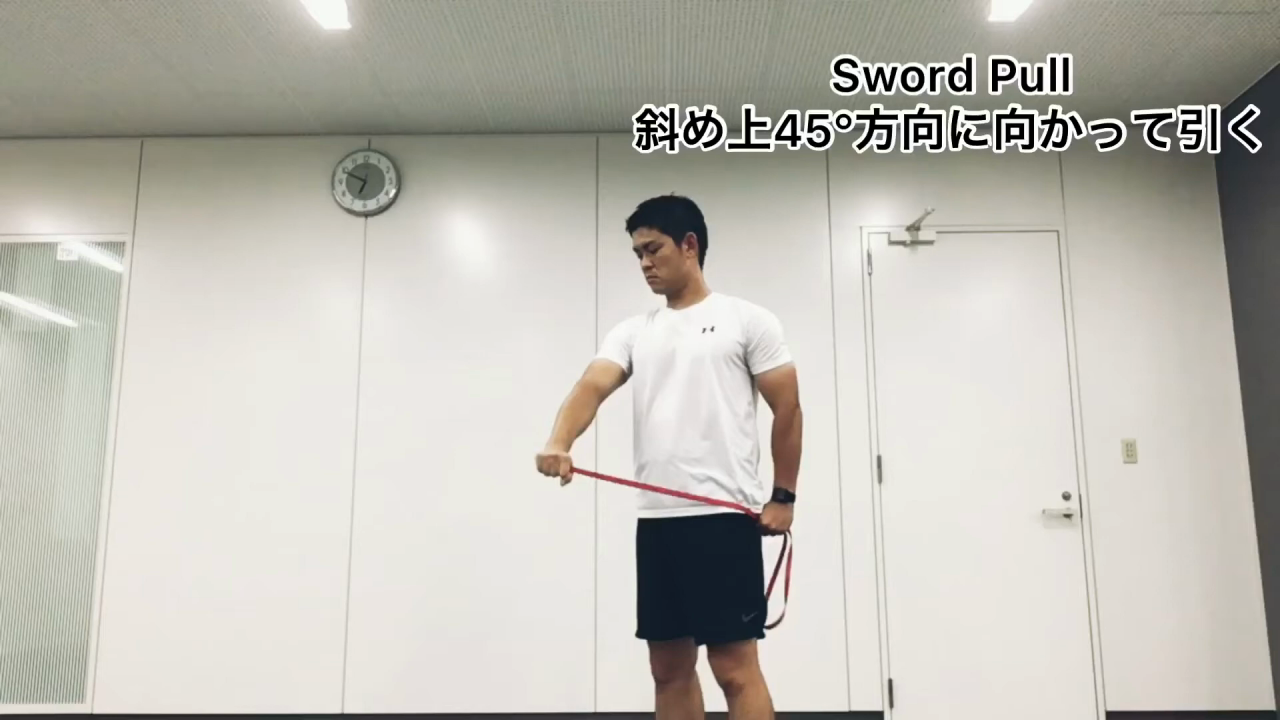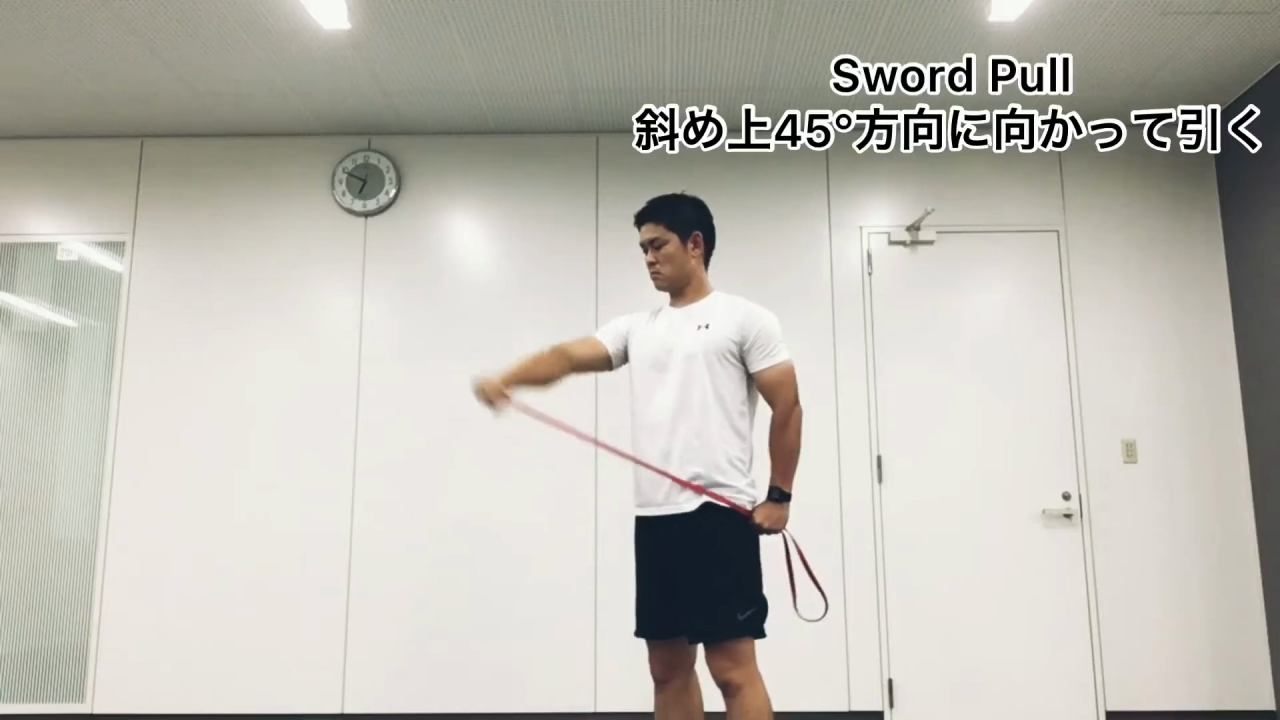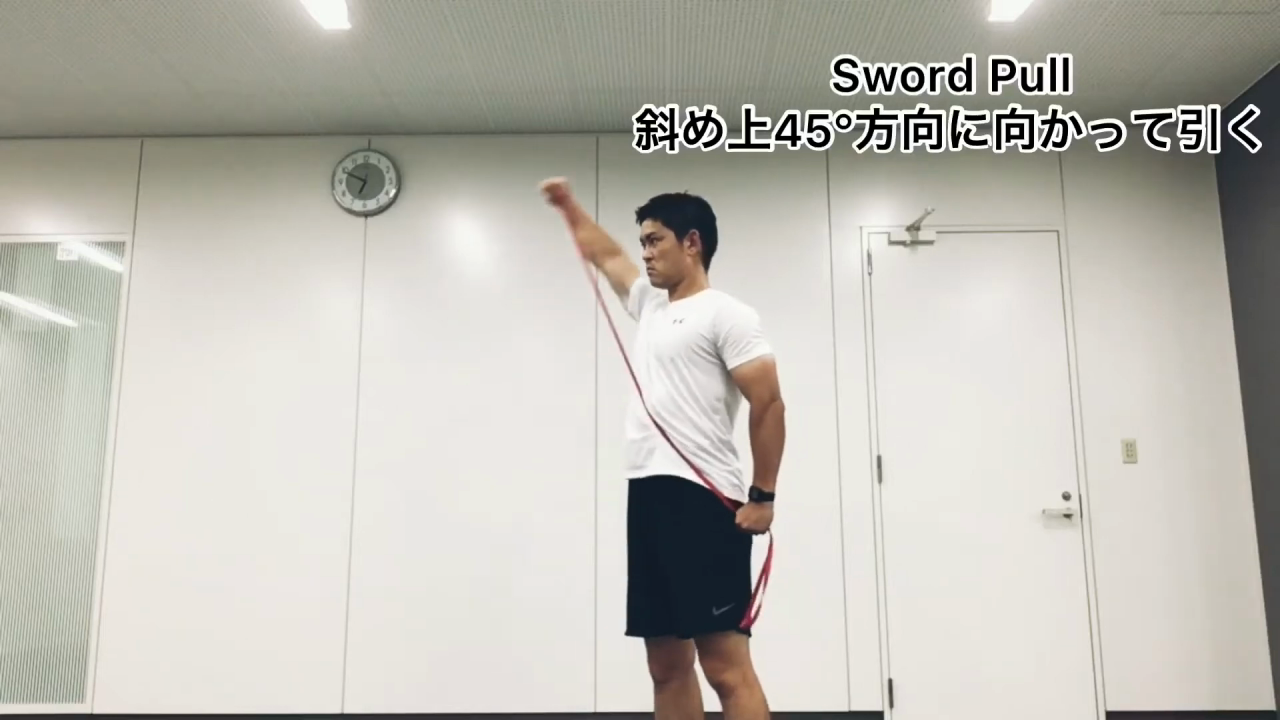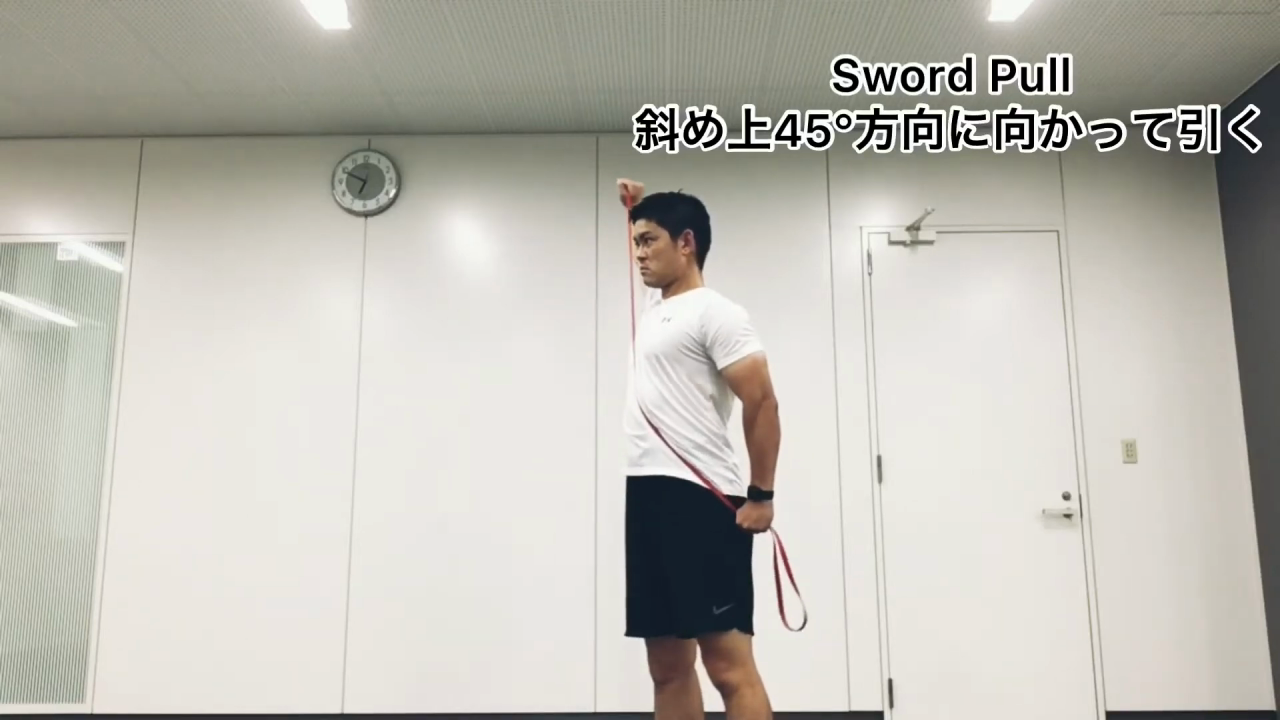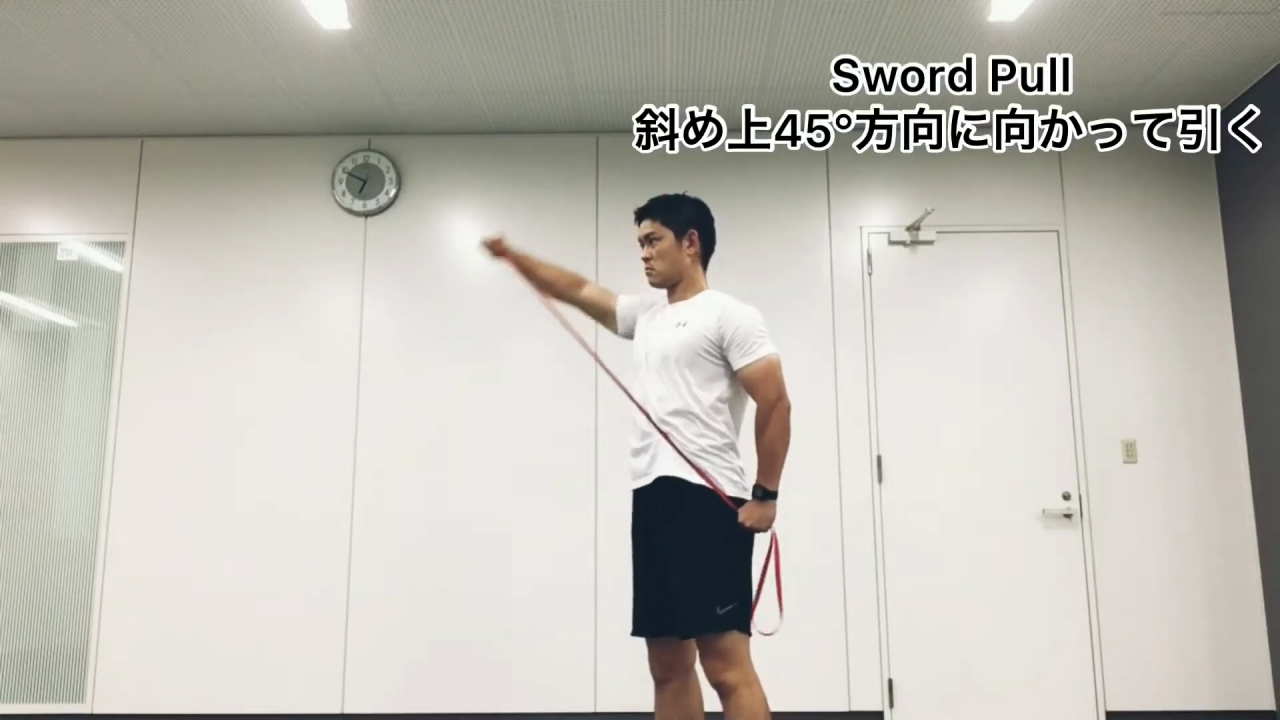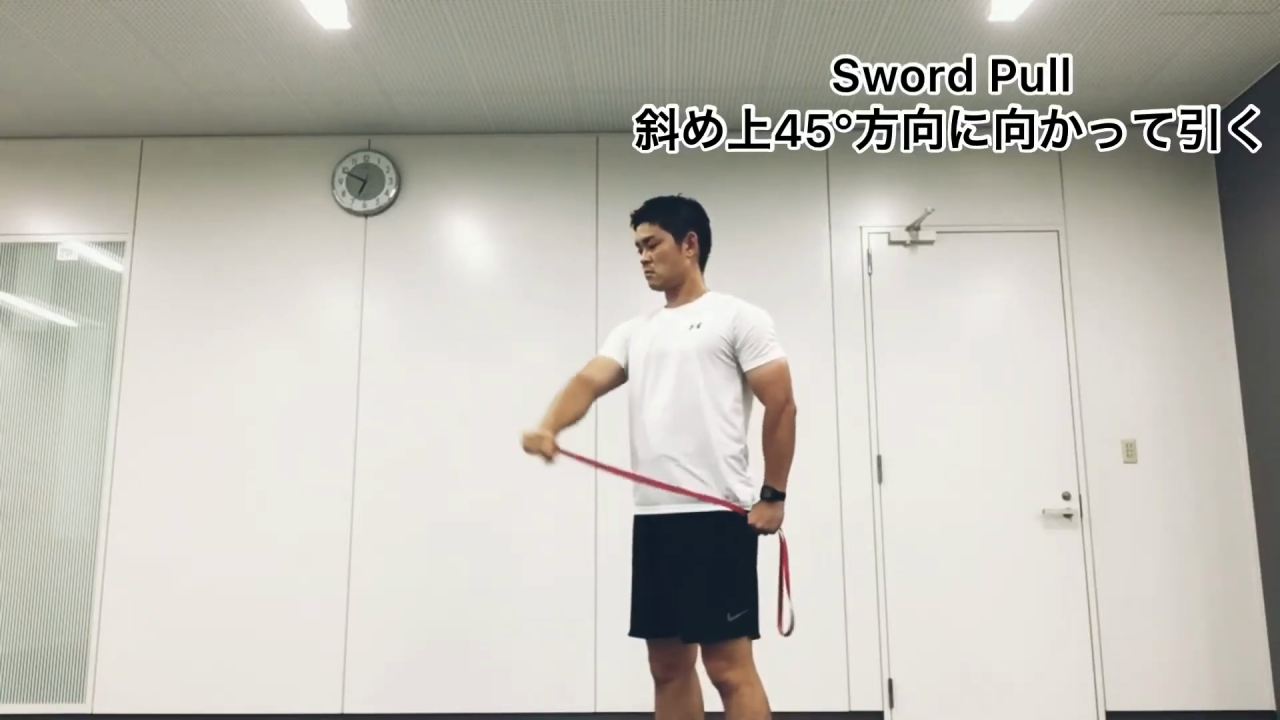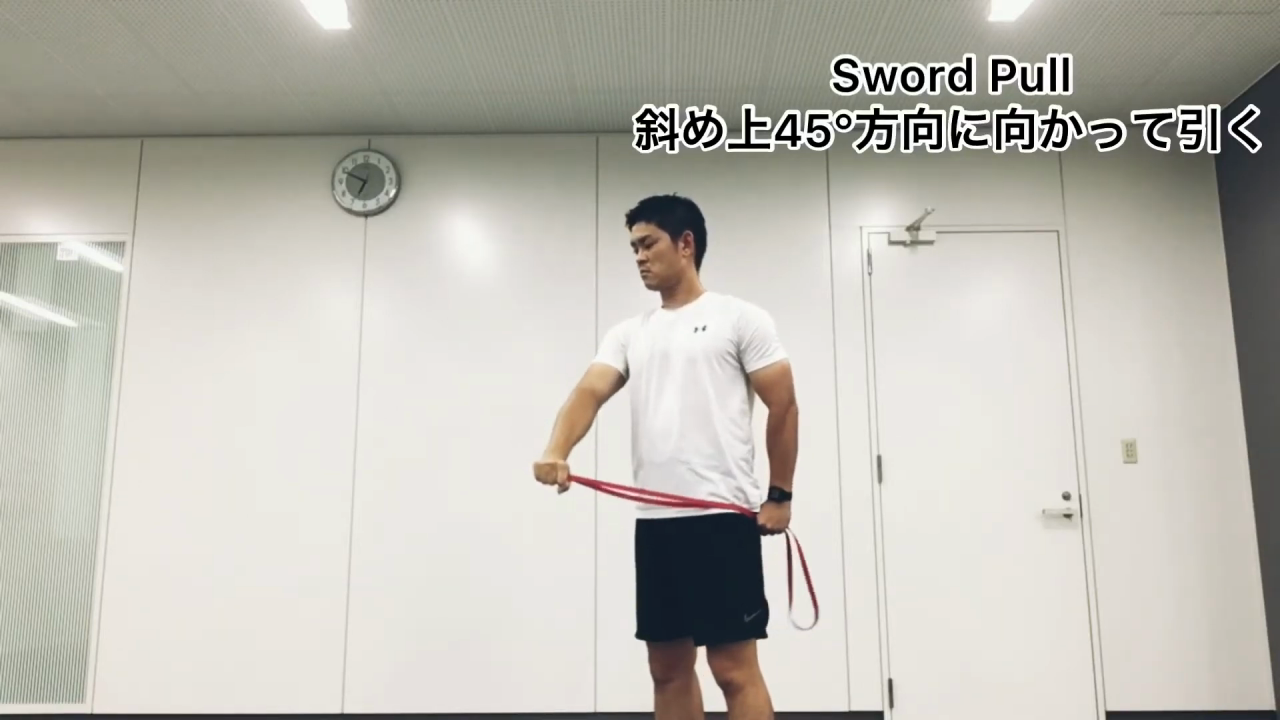
dt=0.5s
person 1, frame 1
left shoulder: (747, 320)
right shoulder: (633, 332)
left elbow: (788, 409)
right elbow: (591, 387)
left wrist: (783, 497)
right wrist: (559, 443)
left hip: (724, 517)
right hip: (656, 520)
left knee: (734, 667)
right knee: (669, 667)
person 1, frame 2
left shoulder: (745, 319)
right shoulder: (638, 326)
left elbow: (788, 407)
right elbow: (567, 357)
left wrist: (778, 496)
right wrist: (508, 380)
left hip: (717, 514)
right hip: (655, 516)
left knee: (733, 668)
right knee: (669, 667)
person 1, frame 3
left shoulder: (726, 315)
right shoulder: (651, 304)
left elbow: (768, 405)
right elbow: (604, 254)
left wrist: (761, 496)
right wrist: (568, 205)
left hip: (701, 502)
right hip: (648, 496)
left knee: (725, 663)
right knee: (668, 664)
person 1, frame 4
left shoulder: (714, 313)
right shoulder: (657, 304)
left elbow: (762, 404)
right elbow: (650, 255)
left wrist: (761, 495)
right wrist: (632, 207)
left hip: (700, 501)
right hip: (647, 497)
left knee: (727, 662)
right knee: (668, 665)
person 1, frame 5
left shoulder: (728, 315)
right shoulder: (647, 314)
left elbow: (776, 404)
right elbow: (580, 291)
left wrist: (764, 494)
right wrist: (512, 255)
left hip: (706, 501)
right hip: (651, 499)
left knee: (726, 664)
right knee: (668, 664)
person 1, frame 6
left shoulder: (738, 318)
right shoulder: (636, 331)
left elbow: (782, 407)
right elbow: (587, 382)
left wrist: (773, 496)
right wrist: (547, 426)
left hip: (717, 515)
right hip: (653, 516)
left knee: (730, 666)
right knee: (669, 666)
person 1, frame 7
left shoulder: (739, 318)
right shoulder: (629, 333)
left elbow: (784, 408)
right elbow: (588, 393)
left wrist: (780, 496)
right wrist: (556, 452)
left hip: (722, 516)
right hip: (655, 520)
left knee: (734, 668)
right knee: (668, 667)
